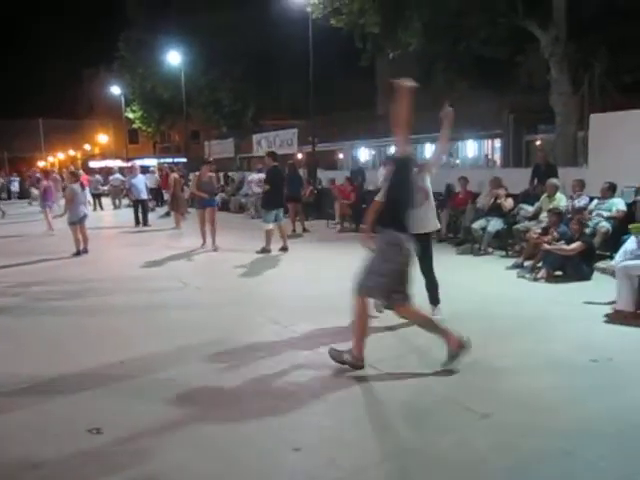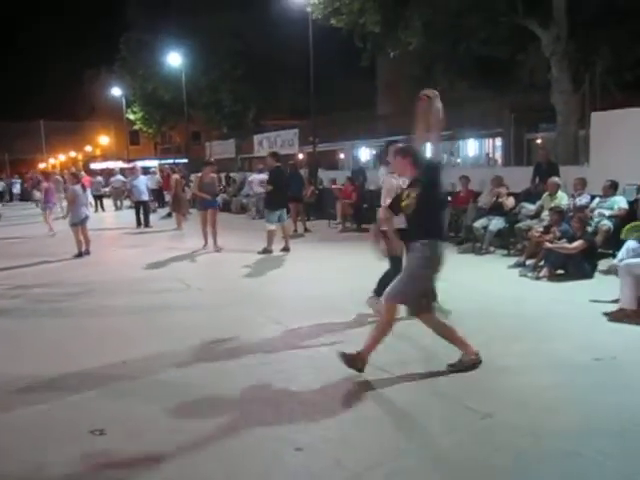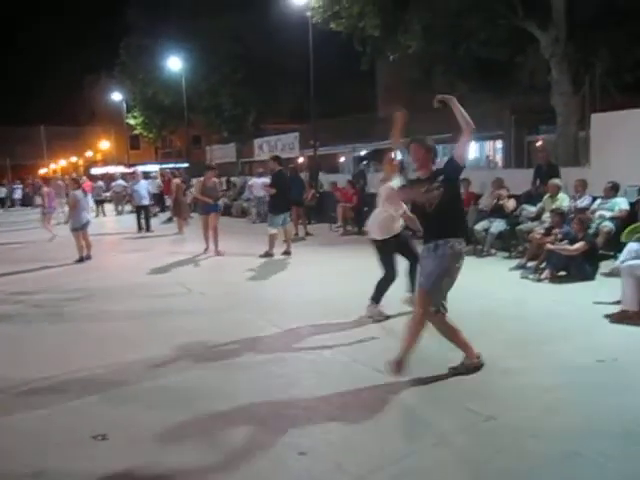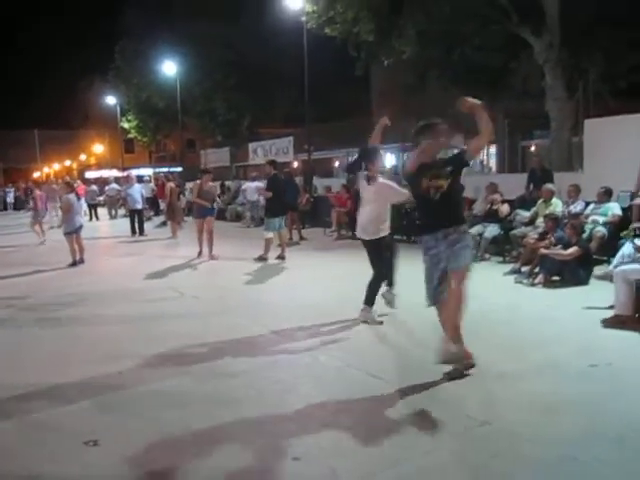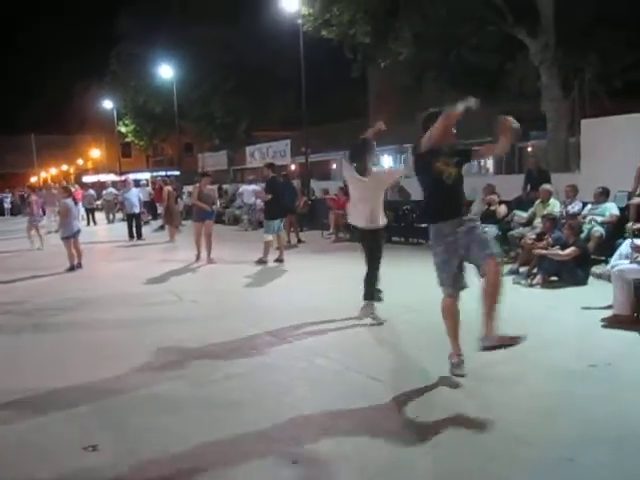
dt=0.1s
person 1, frame 1
left shoulder: (403, 168)
right shoulder: (399, 186)
left elbow: (401, 128)
left wrist: (404, 92)
left hip: (390, 240)
right hip: (395, 244)
left knee: (361, 296)
right knee: (400, 305)
left ankle: (355, 353)
right ankle: (452, 340)
person 1, frame 2
left shoulder: (429, 174)
right shoulder: (404, 193)
left elbow: (434, 133)
right elbow: (385, 215)
left wrist: (432, 100)
left hip: (427, 248)
right hip: (416, 249)
left knee: (390, 300)
right knee: (422, 312)
left ankle: (364, 355)
right ankle: (469, 353)
person 1, frame 3
left shoulder: (448, 173)
right shoulder: (414, 186)
left elbow: (468, 133)
left wrist: (453, 103)
left hip: (450, 246)
right hip: (429, 248)
left knee: (423, 297)
right knee: (433, 312)
left ankle: (403, 355)
right ankle: (472, 357)
person 1, frame 4
left shoulder: (453, 163)
right shoulder: (414, 168)
left elbow: (485, 139)
right elbow: (412, 165)
left wrist: (478, 109)
right wrist: (432, 143)
left hip: (457, 234)
right hip: (431, 239)
left knee: (457, 280)
right knee: (440, 300)
left ankle: (454, 345)
right ankle: (463, 354)
person 1, frame 5
left shoulder: (457, 153)
right shoulder: (423, 153)
left elbow: (499, 149)
right elbow: (444, 121)
left wrist: (507, 131)
right wrist: (463, 105)
left hip: (466, 223)
right hip: (441, 229)
left knee: (493, 266)
right knee: (451, 292)
left ankle: (489, 333)
right ankle: (455, 352)
person 2, frame 1
left shoulder: (424, 170)
right shoulder: (393, 185)
left elbow: (440, 150)
right elbow: (379, 204)
left wrist: (446, 122)
left hip: (424, 229)
right hip: (401, 231)
left knee: (427, 271)
right knee: (397, 268)
left ankle: (435, 306)
right ankle: (380, 297)
person 2, frame 2
right shoulder: (391, 180)
right elbow: (387, 207)
left hip: (407, 225)
right hip: (394, 226)
right knee: (396, 267)
right ankle: (374, 298)
person 2, frame 3
left shoulder: (391, 179)
right shoulder: (390, 189)
right elbow: (405, 214)
right wrist: (420, 228)
left hip: (393, 230)
right hip: (383, 233)
left knee: (414, 257)
right knee: (390, 273)
left ankle: (413, 294)
right ankle: (373, 306)
person 2, frame 4
left shoulder: (363, 178)
right shoulder: (385, 186)
left elbow: (370, 149)
right elbow: (408, 196)
left wrist: (379, 126)
left hip: (365, 228)
right hip: (375, 233)
left knee: (390, 253)
right knee: (380, 271)
left ankle: (389, 289)
right ankle: (366, 310)
person 2, frame 5
left shoulder: (349, 171)
right shoulder: (381, 176)
left elbow: (361, 146)
right elbow: (405, 170)
left wrist: (374, 130)
left hip: (355, 221)
right hip: (373, 224)
left knee: (373, 260)
right knee: (373, 263)
left ankle: (373, 289)
right ankle: (368, 306)
